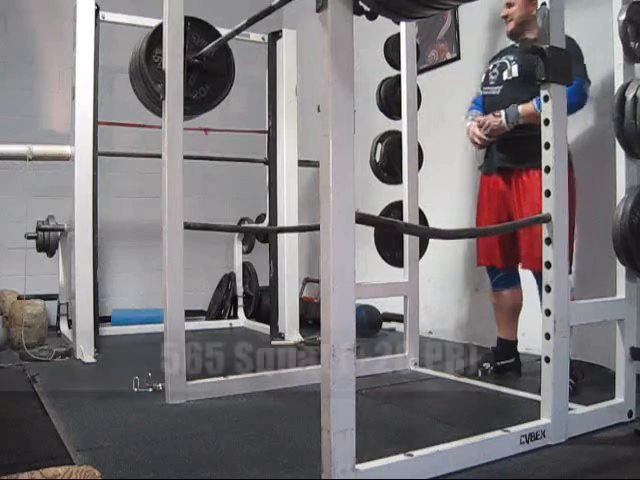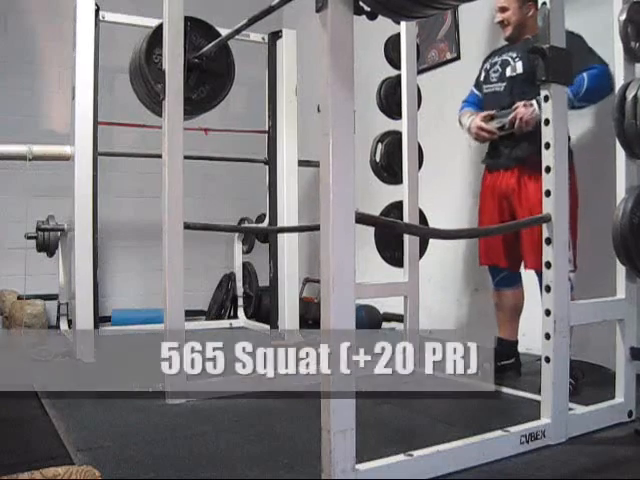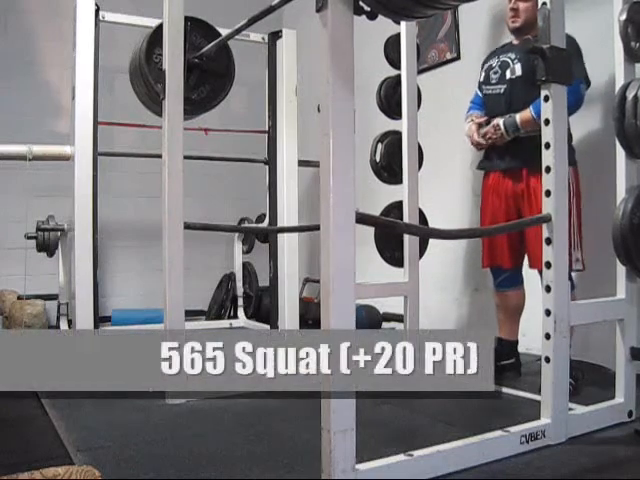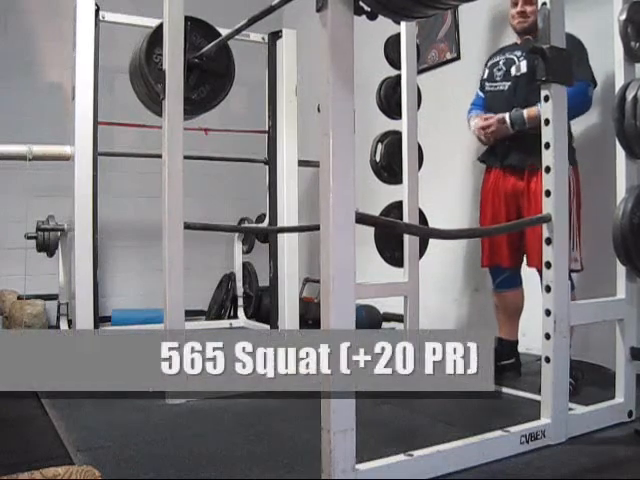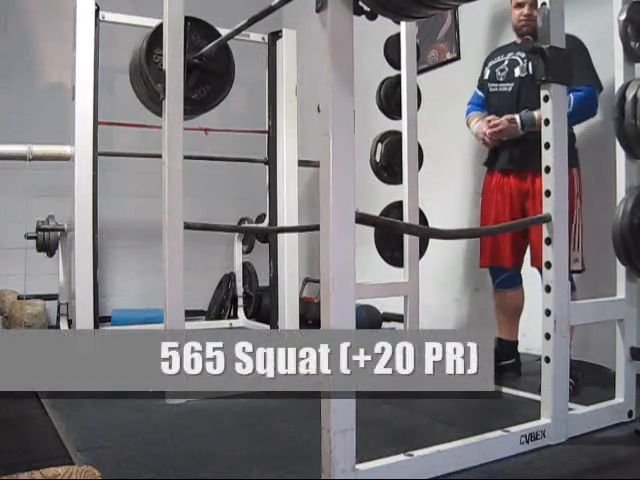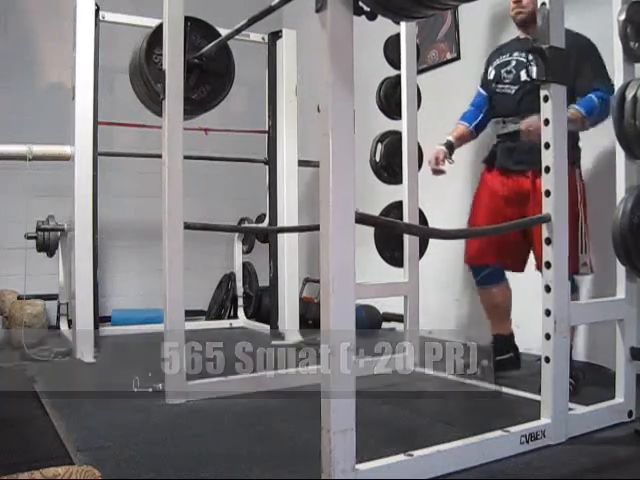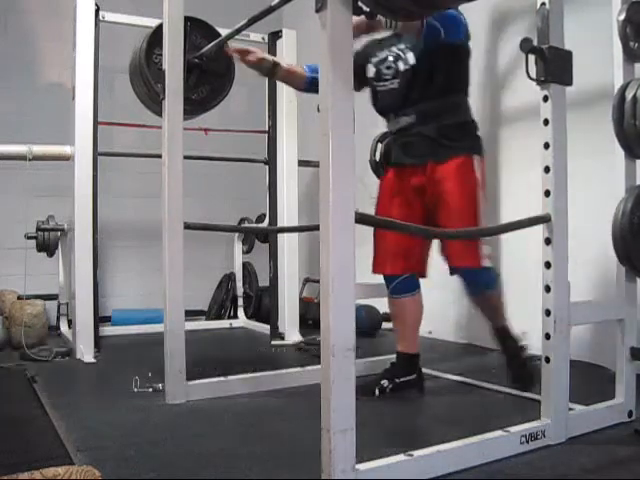
dt=0.7s
person 1, frame 1
right shoulder: (500, 58)
left elbow: (574, 93)
right elbow: (482, 103)
left wrist: (512, 116)
right wrist: (473, 123)
left hip: (537, 170)
right hip: (496, 170)
left knee: (544, 267)
right knee: (498, 264)
right ankle: (505, 352)
person 1, frame 2
left shoulder: (559, 42)
right shoulder: (493, 58)
left elbow: (600, 79)
right elbow: (469, 102)
left wrist: (541, 105)
right wrist: (470, 120)
left hip: (540, 169)
right hip: (496, 169)
left knee: (548, 266)
right knee: (500, 264)
right ankle: (506, 352)
person 1, frame 3
right shoulder: (495, 56)
left elbow: (569, 94)
right elbow: (479, 101)
left wrist: (509, 126)
right wrist: (473, 124)
left hip: (544, 169)
right hip: (499, 170)
right knee: (502, 264)
right ankle: (506, 352)
person 1, frame 4
left shoulder: (563, 44)
right shoulder: (497, 57)
left elbow: (578, 95)
right elbow: (479, 103)
left wrist: (513, 121)
right wrist: (477, 122)
left hip: (546, 167)
right hip: (499, 169)
right knee: (501, 264)
right ankle: (506, 352)
person 1, frame 5
left shoulder: (566, 46)
right shoulder: (495, 57)
left elbow: (586, 100)
right elbow: (476, 104)
left wrist: (523, 122)
right wrist: (479, 124)
right hip: (501, 170)
right knee: (501, 265)
right ankle: (507, 353)
person 1, frame 6
left shoulder: (573, 45)
right shoulder: (499, 54)
left elbow: (600, 98)
right elbow: (480, 109)
right wrist: (449, 144)
right hip: (501, 169)
right knee: (481, 259)
left ankle: (563, 363)
right ankle: (504, 348)
person 1, frame 7
left shoulder: (440, 28)
right shoulder: (374, 51)
left elbow: (448, 24)
right elbow: (321, 78)
left wrist: (374, 20)
right wrist: (269, 65)
left hip: (453, 156)
right hip: (403, 164)
left knee: (468, 259)
right knee: (397, 267)
left ankle: (506, 339)
right ankle: (407, 365)
